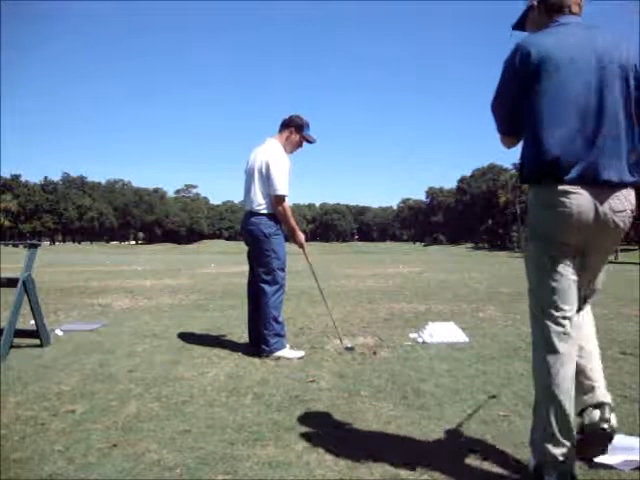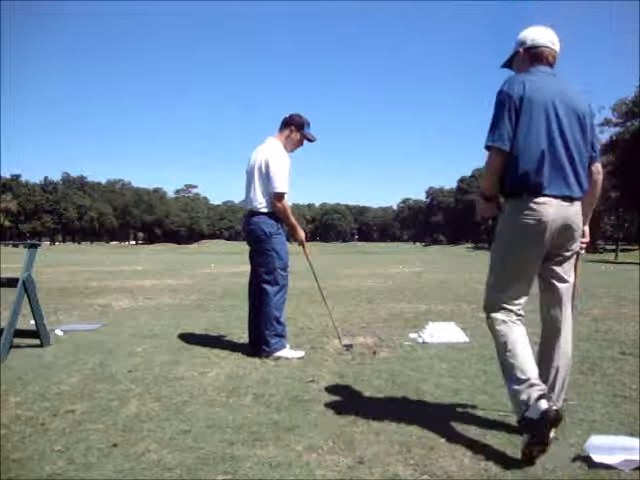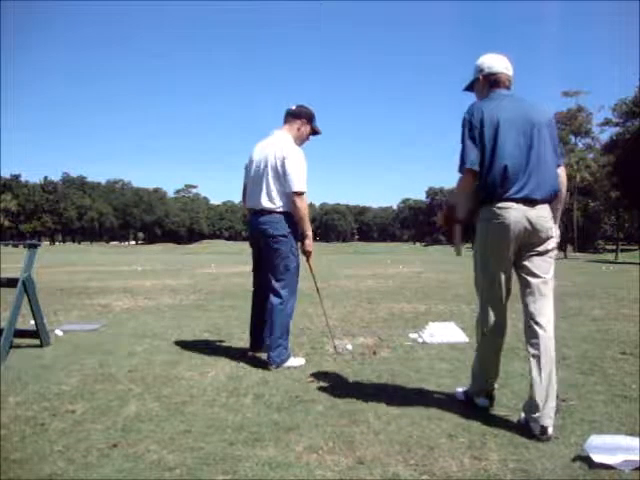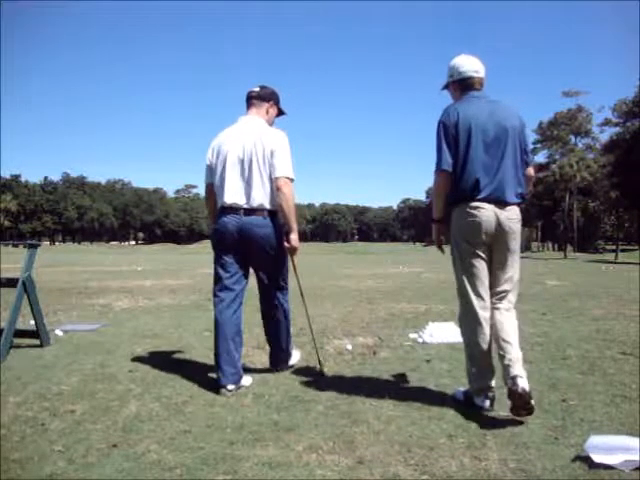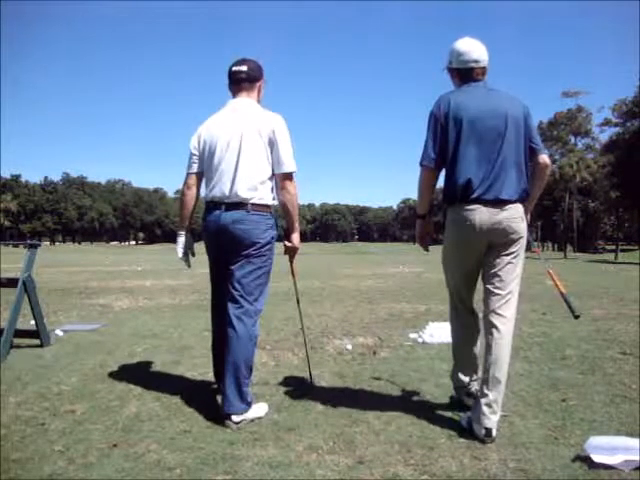
dt=0.7s
person 1, frame 1
left shoulder: (528, 52)
left elbow: (508, 137)
left hip: (555, 200)
left knee: (555, 328)
right knee: (579, 311)
right ankle: (597, 415)
person 1, frame 2
left shoulder: (515, 88)
right shoulder: (579, 102)
left elbow: (497, 155)
right elbow: (595, 171)
left wrist: (487, 196)
right wrist: (585, 220)
left hip: (527, 209)
right hip: (569, 212)
left knee: (503, 309)
right knee: (559, 319)
left ankle: (535, 401)
right ankle: (544, 411)
person 1, frame 3
left shoulder: (478, 112)
right shoulder: (541, 116)
left elbow: (469, 175)
right elbow: (561, 175)
left wrist: (461, 220)
right wrist: (554, 221)
left hip: (498, 215)
right hip: (540, 216)
left knee: (492, 310)
right knee: (541, 314)
left ankle: (482, 391)
right ankle: (541, 414)
person 1, frame 4
left shoulder: (453, 114)
right shoulder: (512, 116)
left elbow: (444, 175)
right elbow: (529, 174)
left wrist: (437, 219)
left hip: (470, 213)
right hip: (509, 214)
left knee: (476, 305)
right knee: (504, 302)
left ankle: (481, 390)
right ankle: (516, 379)
person 1, frame 5
left shoulder: (446, 105)
right shoulder: (516, 106)
left elbow: (430, 169)
right elbow: (543, 164)
left wrist: (422, 216)
right wrist: (526, 207)
left hip: (465, 215)
right hip: (510, 216)
left knee: (461, 306)
right knee: (500, 314)
left ankle: (466, 386)
right ankle: (486, 416)
person 2, frame 1
left shoulder: (259, 151)
right shoulder: (278, 156)
right elbow: (279, 202)
right wrist: (295, 231)
left hip: (252, 220)
right hip: (267, 224)
left knee: (258, 283)
right knee: (273, 283)
left ankle: (258, 340)
right ankle: (272, 344)
person 2, frame 2
left shoulder: (261, 150)
right shoulder: (278, 155)
right elbow: (278, 201)
right wrist: (296, 229)
left hip: (254, 220)
right hip: (267, 224)
left knee: (259, 283)
right knee: (275, 283)
left ankle: (258, 341)
right ankle: (273, 344)
person 2, frame 3
left shoulder: (259, 147)
right shoulder: (292, 151)
left elbow: (246, 192)
right elbow: (297, 199)
right wrist: (307, 235)
left hip: (256, 221)
right hip: (279, 224)
left knee: (263, 285)
right knee: (283, 290)
left ankle: (259, 340)
right ankle: (278, 355)
person 2, frame 4
left shoulder: (220, 140)
right shoulder: (274, 137)
left elbow: (210, 193)
right elbow: (282, 187)
left wrist: (217, 227)
right wrist: (293, 230)
left hip: (227, 222)
right hip: (263, 222)
left knee: (227, 298)
right knee: (275, 294)
left ankle: (229, 375)
right ankle: (281, 358)
person 2, frame 5
left shoulder: (207, 126)
right shoulder: (271, 122)
left elbow: (191, 185)
right elbow: (285, 183)
left wrist: (183, 231)
right wrist: (294, 229)
left hip: (214, 219)
right hip: (254, 220)
left knee: (222, 306)
right knee: (243, 310)
left ankle: (226, 382)
right ankle: (237, 403)
